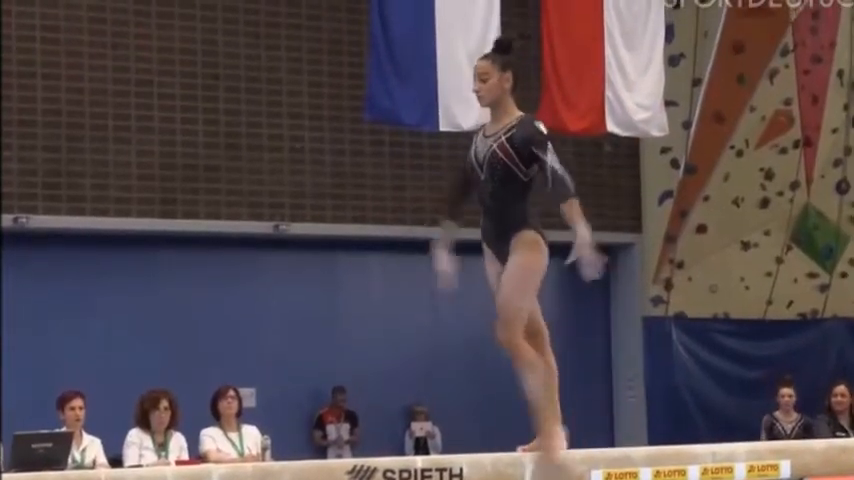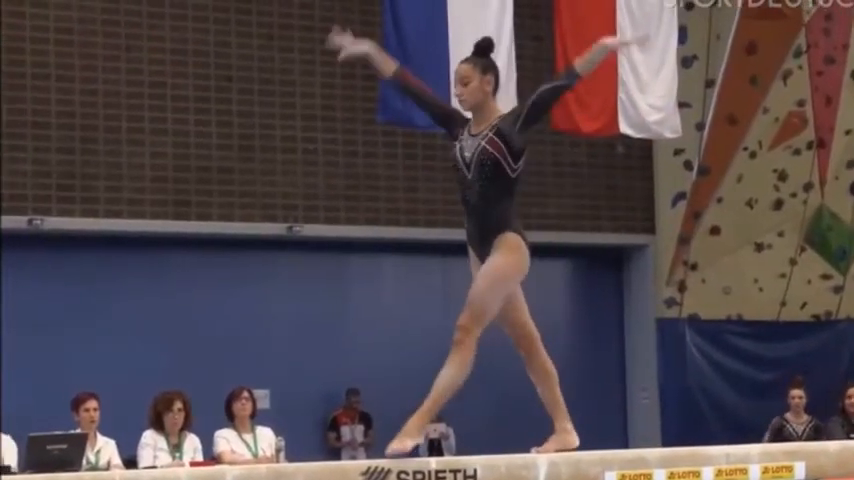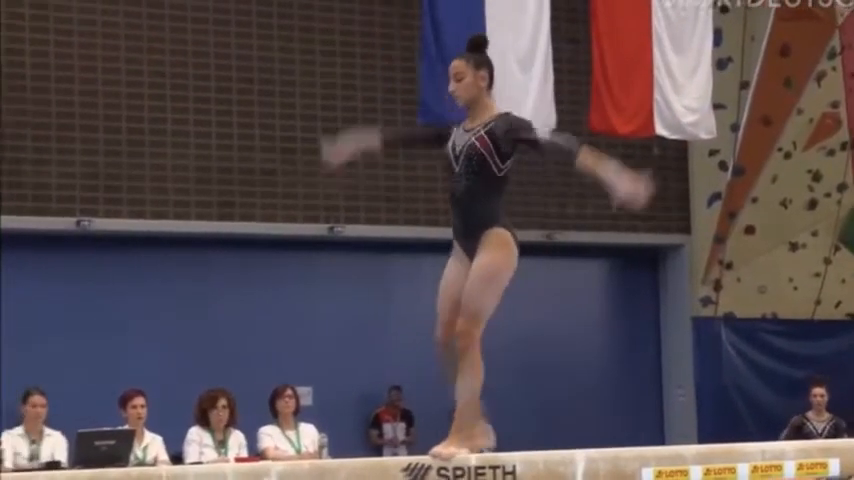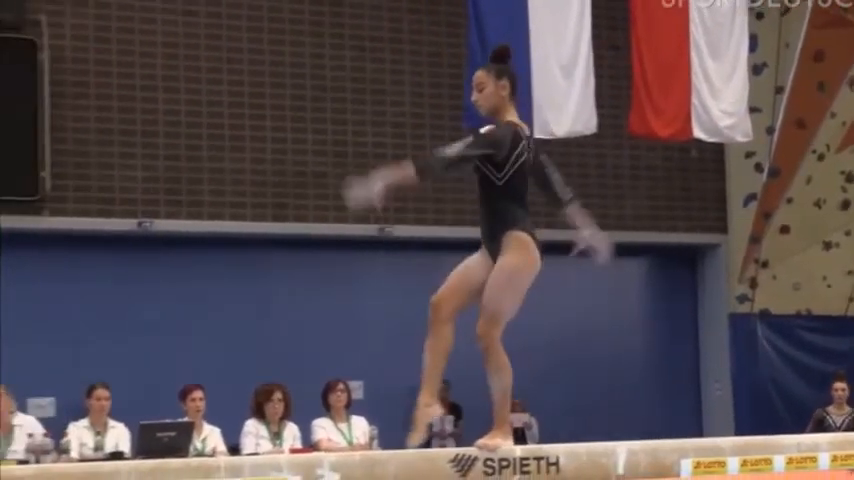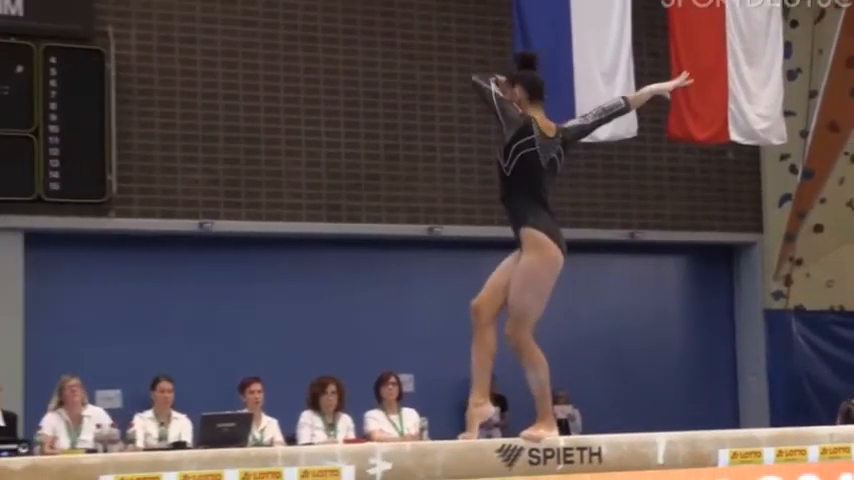
dt=0.3s
person 1, frame 1
left shoulder: (529, 129)
right shoulder: (480, 135)
left elbow: (559, 181)
right elbow: (461, 189)
left wrist: (583, 234)
right wrist: (443, 246)
left hip: (525, 241)
right hip: (493, 245)
left knee: (510, 336)
right knee: (533, 338)
left ankle: (550, 426)
right ankle: (548, 429)
person 1, frame 2
left shoulder: (516, 123)
right shoulder: (460, 128)
left elbow: (561, 84)
right elbow: (412, 88)
left wrist: (604, 48)
right wrist: (369, 50)
left hip: (507, 244)
right hip: (479, 248)
left knee: (466, 332)
right knee: (527, 342)
left ankle: (418, 425)
right ankle: (564, 429)
person 1, frame 3
left shoulder: (507, 126)
right shoulder: (458, 131)
left elbow: (559, 146)
right elbow: (410, 137)
left wrist: (612, 173)
right wrist: (361, 139)
left hip: (495, 241)
right hip: (464, 246)
left knee: (465, 335)
right knee: (448, 337)
left ankle: (461, 436)
right ankle: (475, 427)
person 1, frame 4
left shoulder: (498, 135)
right shoulder: (518, 138)
left elbow: (443, 159)
right elbow: (554, 184)
left wrist: (381, 180)
right wrist: (586, 226)
left hip: (516, 246)
right hip: (496, 248)
left knee: (488, 334)
right knee: (441, 305)
left ankle: (502, 429)
right ankle: (428, 401)
person 1, frame 5
left shoulder: (519, 124)
right shoulder: (560, 133)
left elbow: (481, 84)
right elbow: (610, 110)
left wrist: (499, 87)
right wrist: (658, 88)
left hip: (539, 242)
right hip: (532, 242)
left knee: (518, 332)
right knee: (481, 310)
left ankle: (546, 420)
right ankle: (480, 400)
